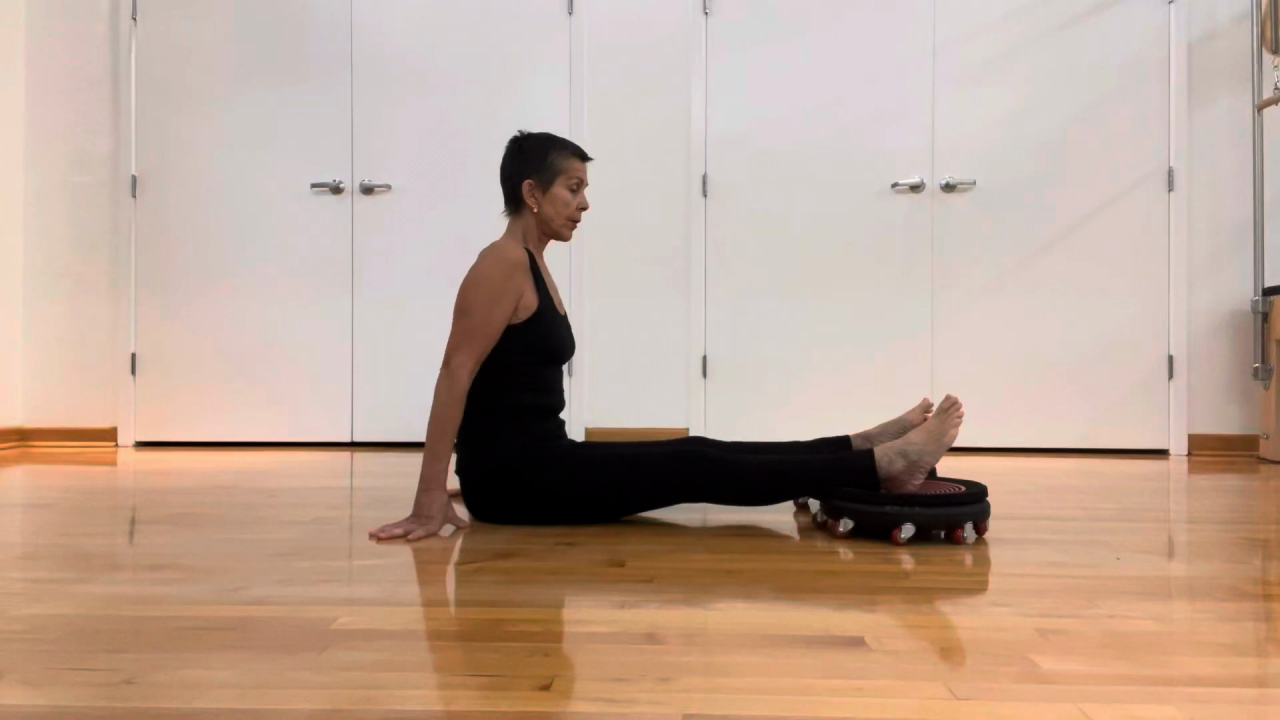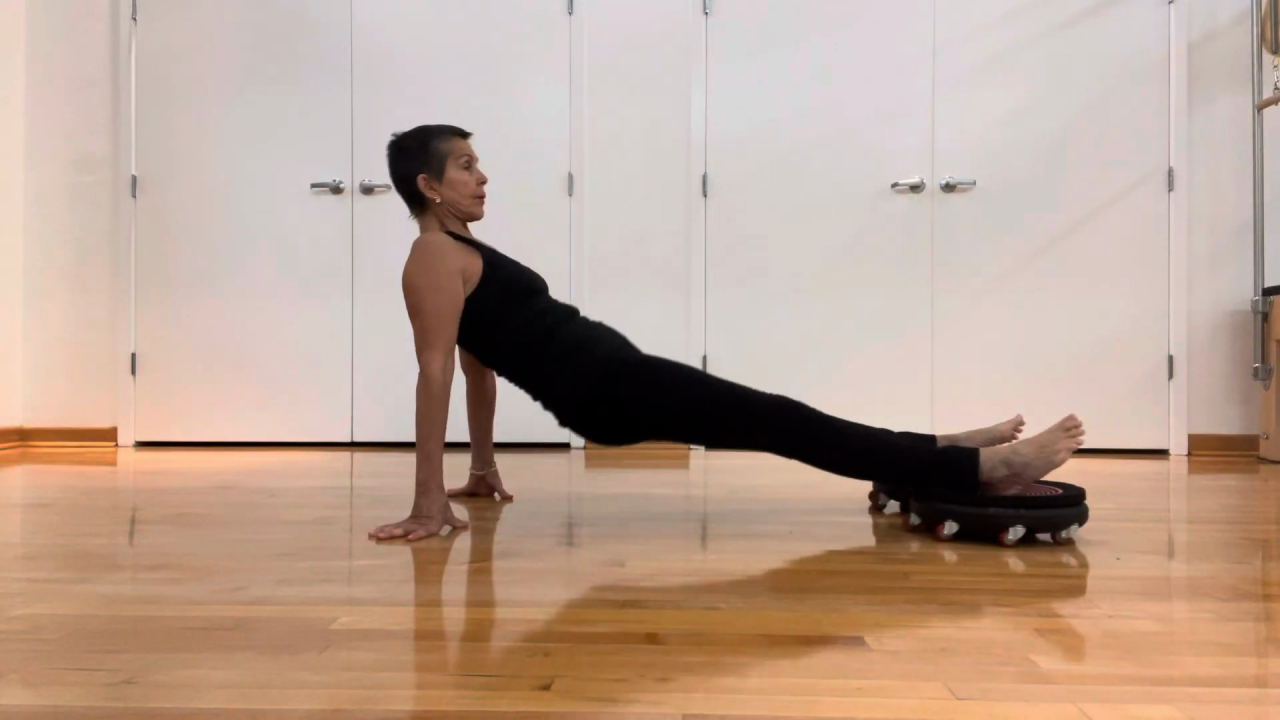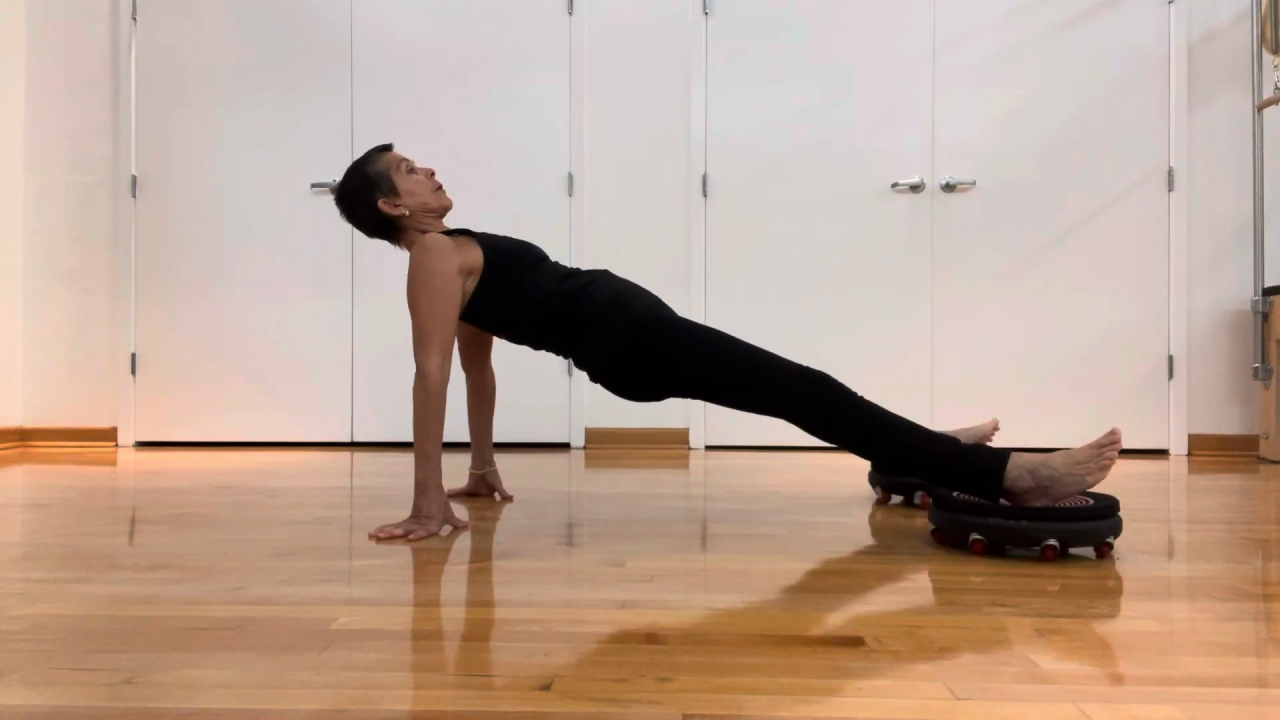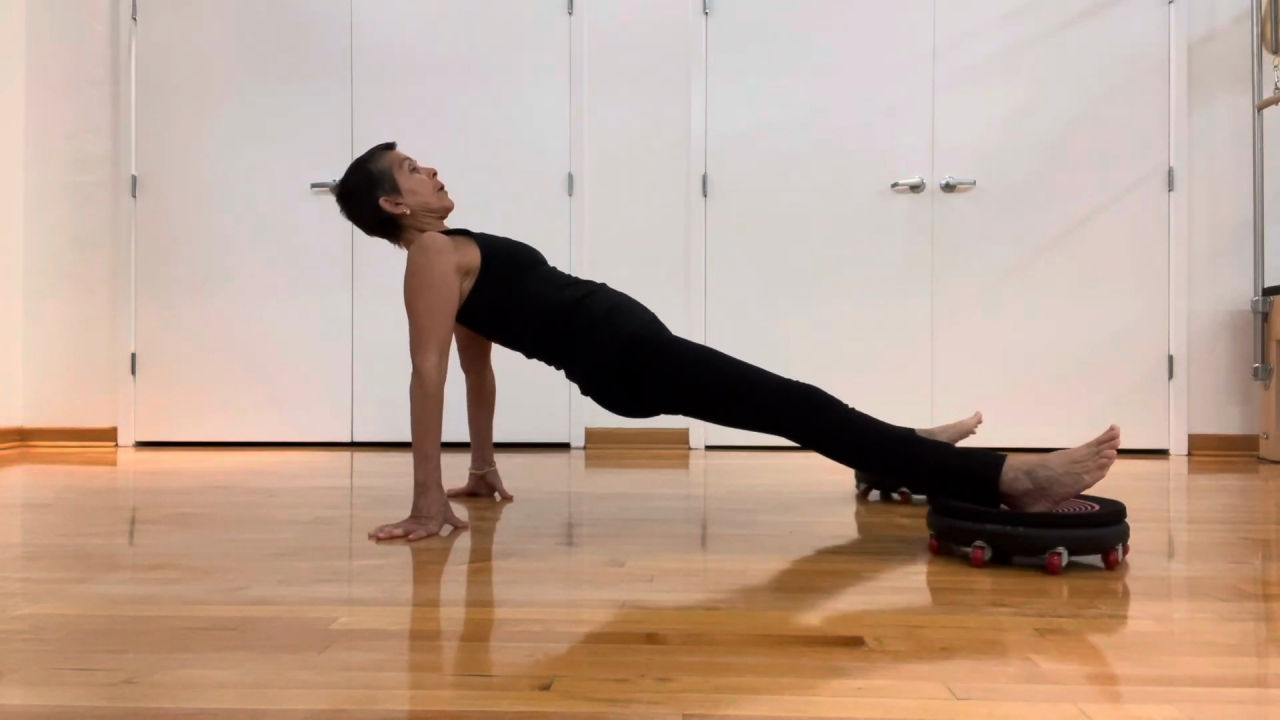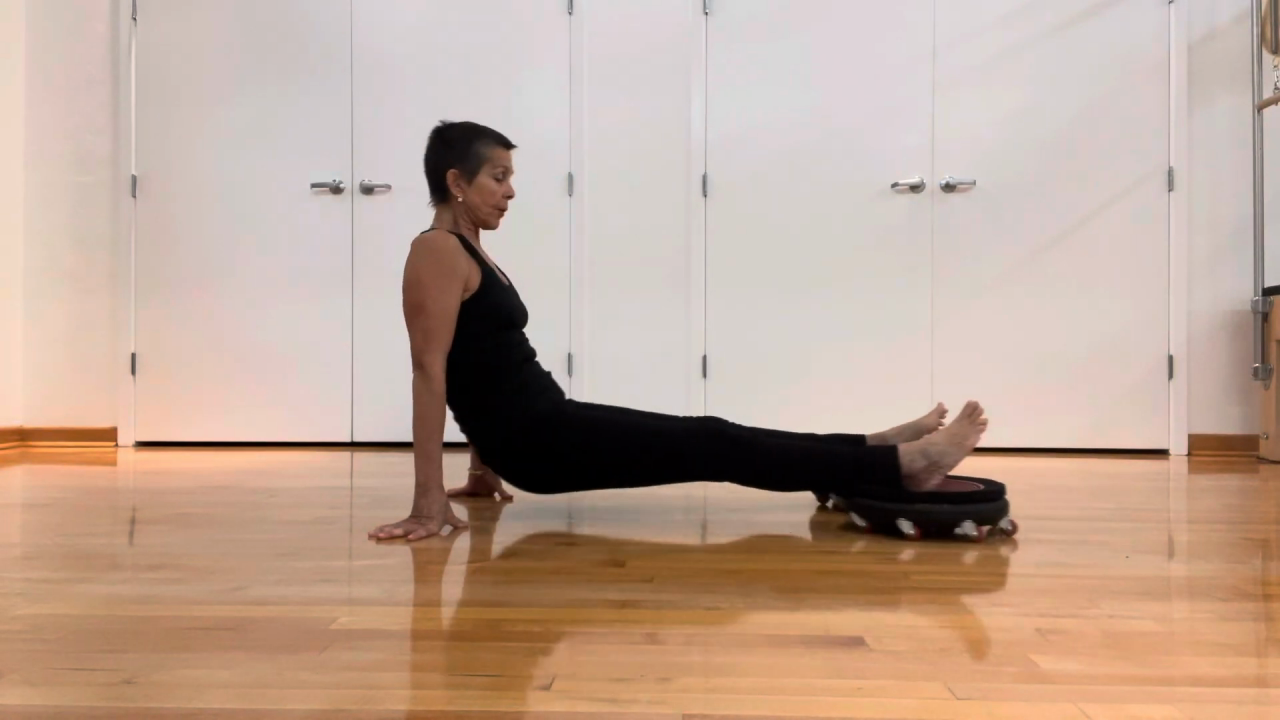
dt=1s
person 1, frame 1
left shoulder: (533, 266)
right shoulder: (503, 263)
right elbow: (456, 372)
right wrist: (429, 500)
left hip: (538, 461)
right hip: (508, 477)
left knee: (695, 456)
right knee: (691, 471)
left ankle: (861, 447)
right ankle: (882, 464)
person 1, frame 2
left shoulder: (463, 253)
right shoulder: (433, 258)
left elbow: (481, 364)
right elbow: (435, 373)
left wrist: (483, 467)
right wrist: (429, 502)
left hip: (611, 374)
right hip: (604, 389)
left knee: (777, 419)
right knee: (777, 425)
left ankle: (947, 451)
right ankle: (985, 468)
person 1, frame 3
left shoulder: (459, 255)
right shoulder: (433, 256)
left elbow: (477, 363)
right elbow: (433, 373)
right wrist: (428, 502)
left hip: (635, 324)
right hip: (629, 342)
left knee: (799, 391)
right knee: (805, 396)
left ankle: (919, 448)
right ankle: (1012, 475)
person 1, frame 4
left shoulder: (456, 255)
right shoulder: (432, 255)
left elbow: (478, 363)
right elbow: (429, 372)
right wrist: (428, 501)
left hip: (629, 342)
right hip: (623, 357)
left knee: (793, 407)
right knee: (799, 411)
left ankle: (918, 448)
right ankle: (1010, 478)
person 1, frame 5
left shoulder: (469, 249)
right shoulder: (437, 251)
right elbow: (429, 370)
left wrist: (485, 467)
right wrist: (427, 499)
left hip: (541, 425)
right hip: (528, 439)
left knee: (707, 435)
right knee: (710, 447)
left ankle: (879, 449)
right ankle: (902, 464)
